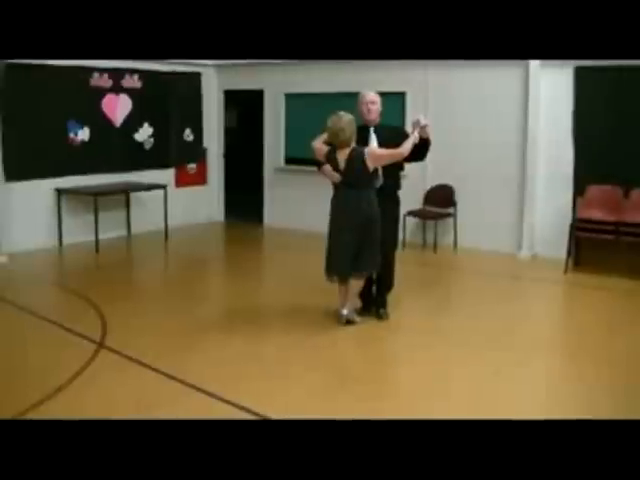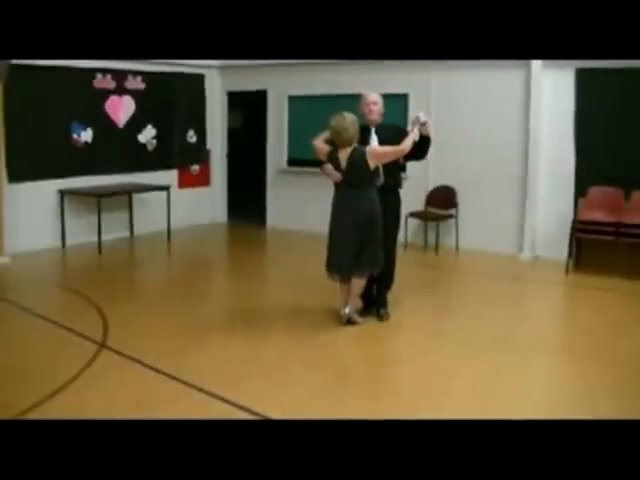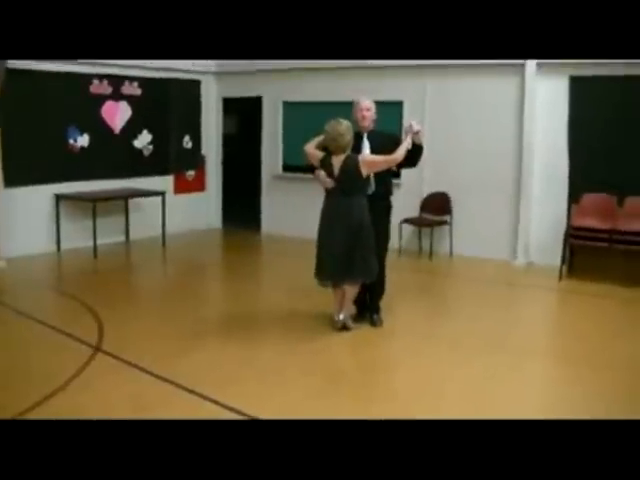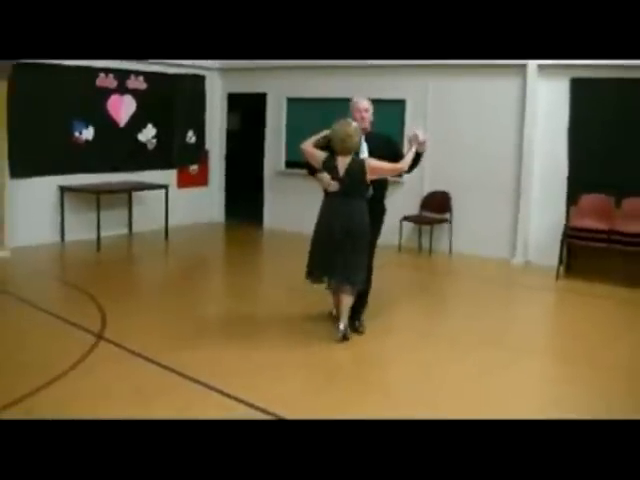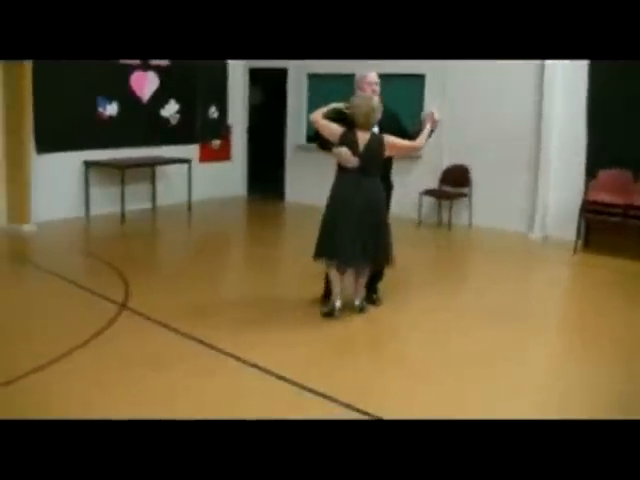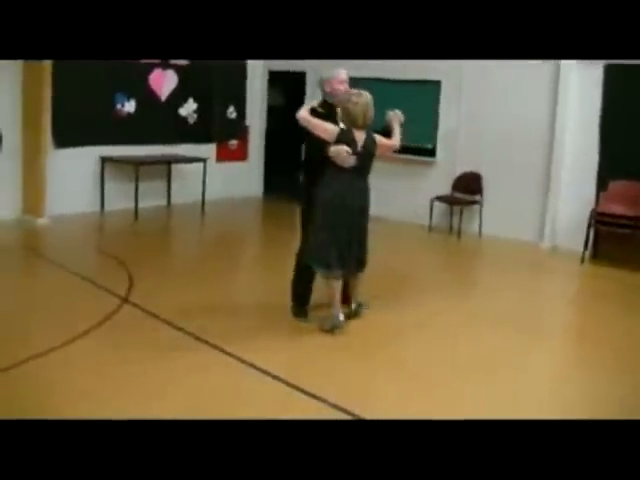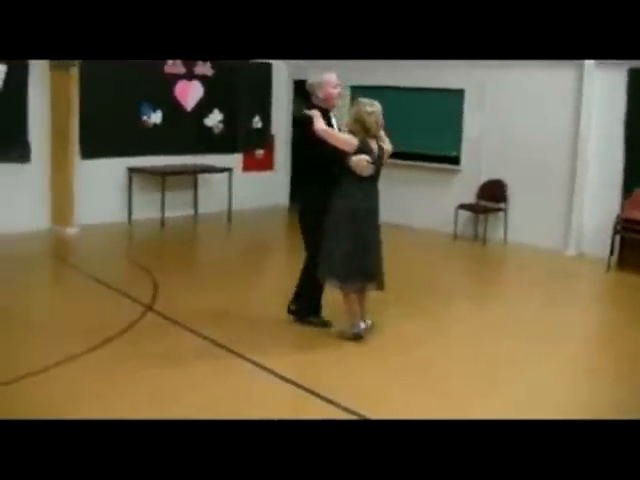
dt=0.5s
person 1, frame 1
left shoulder: (395, 133)
left elbow: (416, 155)
left wrist: (423, 135)
right wrist: (325, 168)
left hip: (387, 200)
left knee: (386, 250)
left ankle: (381, 301)
right ankle: (366, 299)
person 1, frame 2
left shoulder: (396, 132)
left elbow: (418, 153)
left wrist: (423, 132)
left hip: (388, 200)
left knee: (387, 250)
left ankle: (381, 300)
right ankle: (368, 300)
person 1, frame 3
left shoulder: (388, 139)
left elbow: (409, 161)
left wrist: (416, 141)
right wrist: (319, 172)
left hip: (379, 206)
left knee: (377, 256)
left ankle: (374, 307)
right ankle: (361, 305)
person 1, frame 4
left shoulder: (384, 142)
left elbow: (404, 166)
left wrist: (418, 150)
right wrist: (320, 174)
left hip: (372, 209)
left knee: (364, 261)
left ankle: (356, 313)
person 1, frame 5
left shoulder: (389, 117)
right shoulder: (345, 115)
left elbow: (408, 143)
right elbow: (321, 135)
left wrist: (427, 128)
right wrist: (335, 149)
left hip: (380, 186)
left ankle: (371, 287)
right ankle: (330, 291)
person 1, frame 6
right shoulder: (316, 113)
right elbow: (309, 137)
right wrist: (330, 149)
right hip: (317, 190)
left ankle: (345, 291)
right ankle: (300, 301)
person 1, frame 7
left shoulder: (328, 117)
right shoulder: (307, 117)
left elbow: (334, 147)
right elbow: (321, 148)
right wrist: (349, 159)
left hip: (324, 196)
right hip: (312, 197)
left knee: (319, 252)
right knee: (319, 253)
left ankle: (300, 305)
right ankle: (306, 309)
person 2, frame 1
left shoulder: (329, 155)
right shoulder: (367, 155)
left elbow: (316, 143)
right elbow: (401, 153)
left wrist: (331, 132)
right wrist: (415, 135)
left hip: (340, 209)
right hip: (364, 210)
left knee: (343, 257)
right knee: (361, 261)
left ankle: (343, 306)
right ankle: (348, 309)
person 2, frame 2
left shoulder: (330, 155)
right shoulder: (368, 154)
left elbow: (317, 141)
right elbow: (403, 149)
left wrist: (333, 131)
right wrist: (415, 131)
left hip: (342, 209)
right hip: (366, 209)
left knee: (345, 257)
right knee: (363, 261)
left ankle: (344, 306)
right ankle: (350, 308)
person 2, frame 3
left shoulder: (323, 161)
right shoulder: (361, 162)
left elbow: (308, 147)
right elbow: (395, 158)
left wrist: (325, 136)
right wrist: (408, 139)
left hip: (332, 216)
right hip: (356, 217)
left knee: (336, 265)
right knee: (355, 268)
left ankle: (338, 312)
right ankle: (344, 314)
person 2, frame 4
left shoulder: (326, 161)
right shoulder: (366, 166)
left elbow: (305, 146)
right elbow: (401, 167)
left wrist: (324, 133)
right wrist: (413, 148)
left hip: (330, 219)
right hip: (355, 221)
left knee: (333, 267)
right knee: (351, 273)
left ankle: (338, 311)
right ankle: (343, 322)
person 2, frame 5
left shoulder: (343, 135)
right shoulder: (384, 142)
left elbow: (315, 117)
right elbow: (417, 146)
left wrist: (333, 107)
right wrist: (428, 125)
left hip: (343, 197)
right hip: (371, 199)
left knee: (335, 249)
right knee: (365, 249)
left ankle: (335, 298)
right ankle: (359, 298)
person 2, frame 6
left shoulder: (337, 133)
right shoulder: (374, 141)
left elbow: (302, 117)
right elbow: (395, 144)
left wrist: (310, 105)
right wrist: (395, 124)
left hip: (332, 199)
right hip: (358, 201)
left knee: (330, 254)
right knee: (351, 252)
left ankle: (336, 313)
right ankle: (354, 304)
person 2, frame 7
left shoulder: (353, 143)
right shoulder: (379, 147)
left elbow: (321, 129)
right elbow: (388, 148)
left wrist: (316, 114)
right wrist: (379, 130)
left hip: (347, 210)
right hip: (368, 210)
left knee: (342, 266)
right knee: (360, 265)
left ankle: (357, 323)
right ankle: (361, 319)
